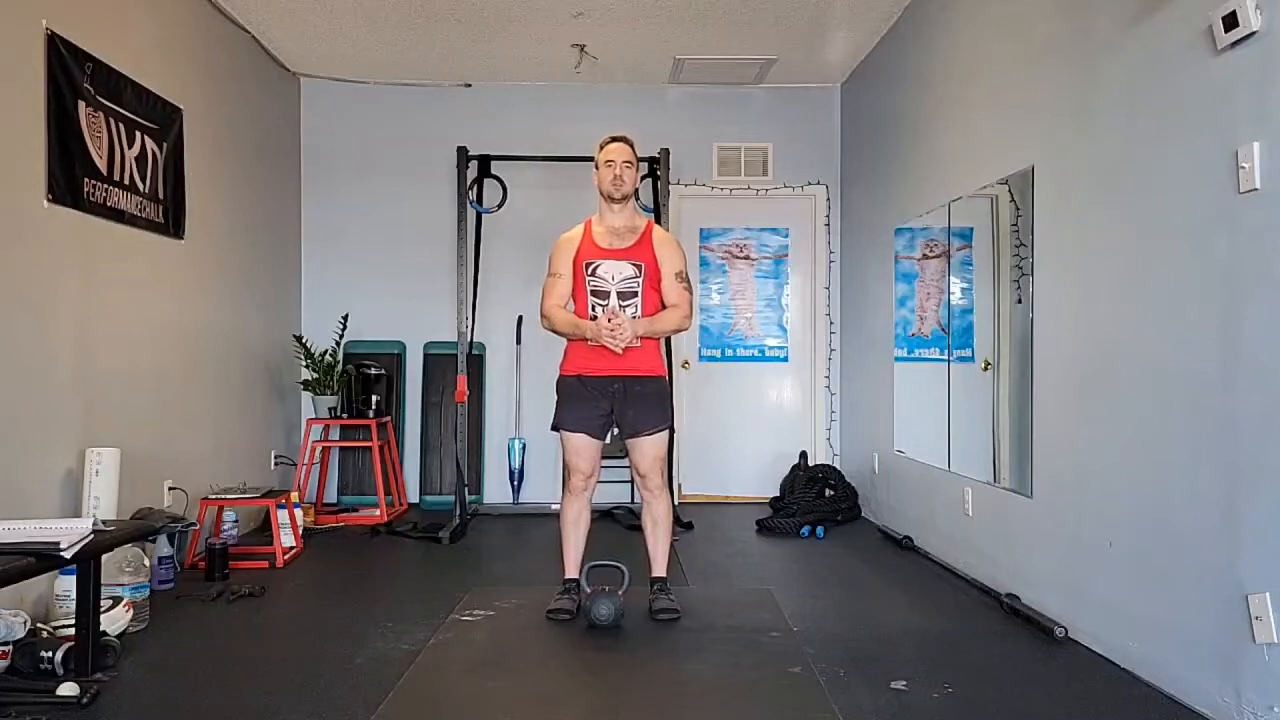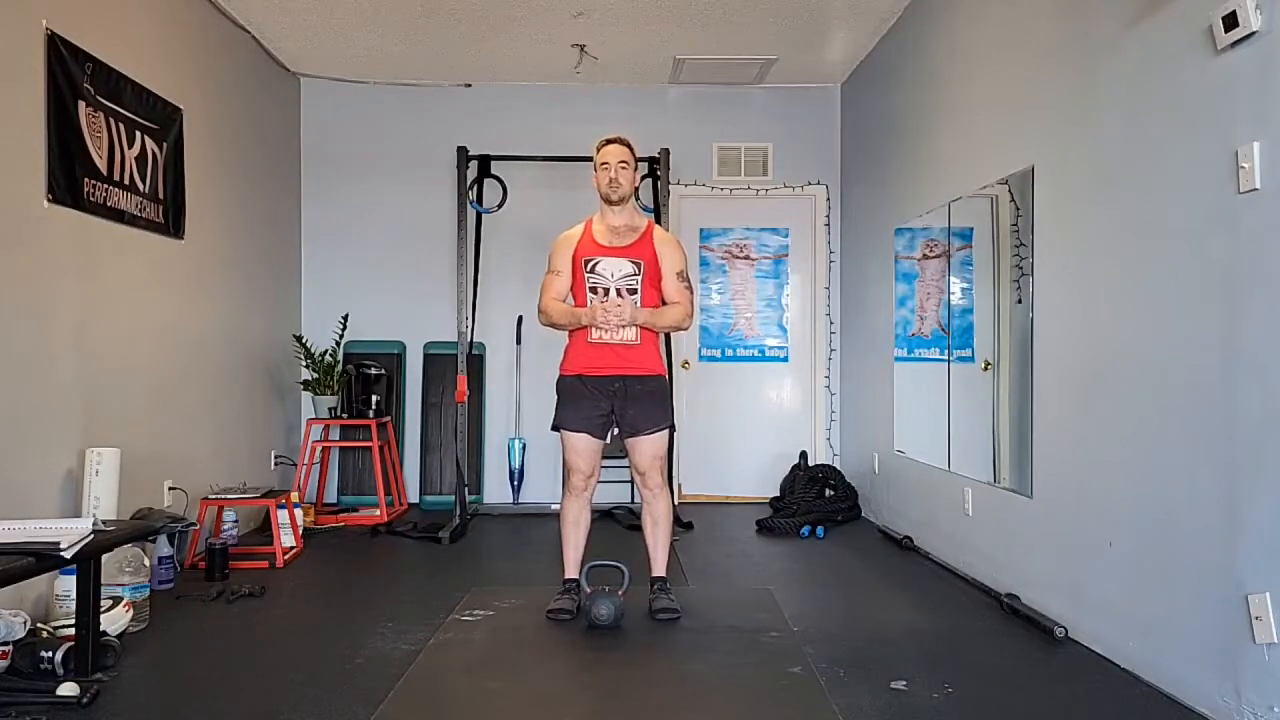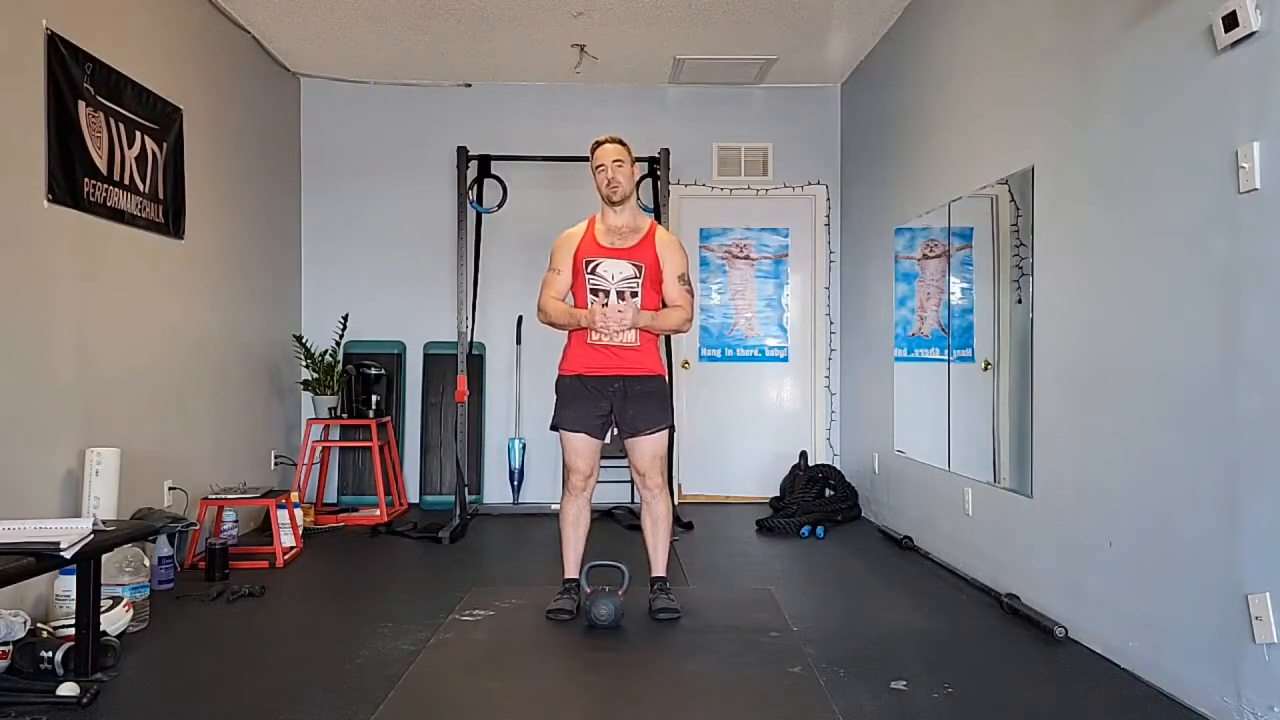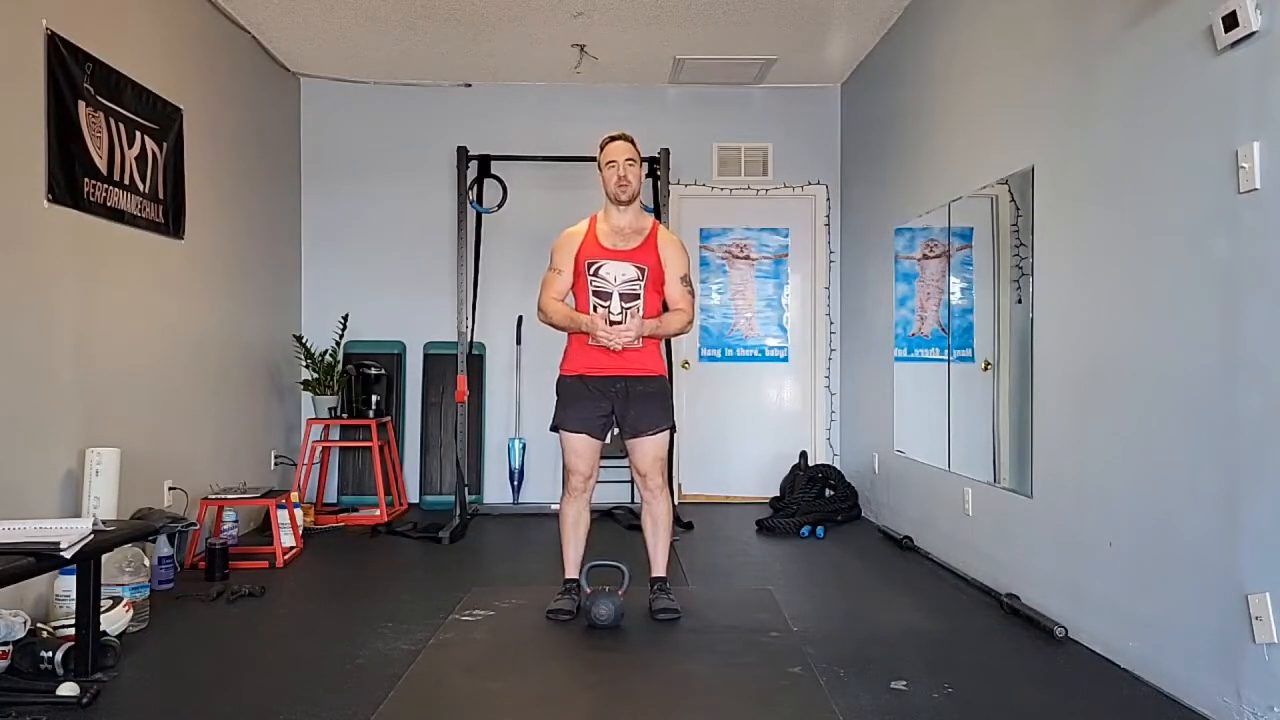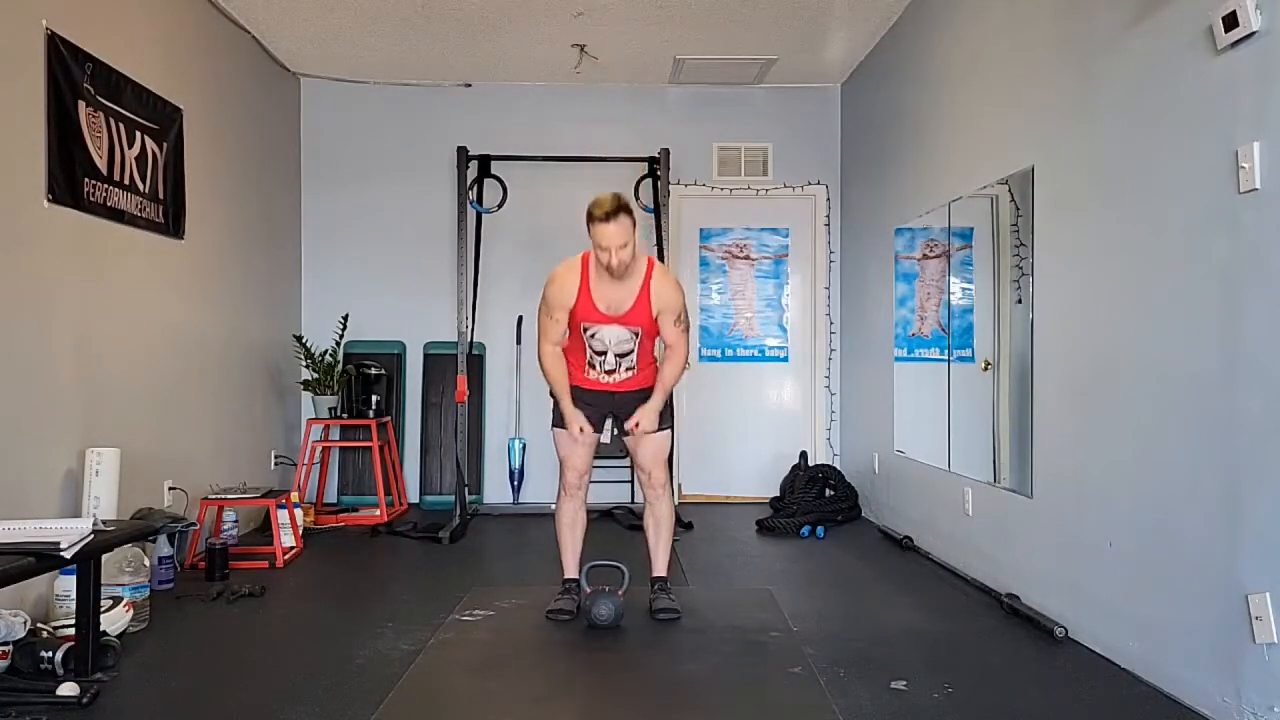
dt=1s
person 1, frame 1
left shoulder: (661, 242)
right shoulder: (571, 242)
left elbow: (682, 312)
right elbow: (549, 311)
left wrist: (634, 326)
right wrist: (592, 329)
left hip: (644, 379)
right hip: (582, 379)
left knee: (653, 481)
right knee: (578, 481)
left ankle: (659, 585)
right ankle: (570, 584)
person 1, frame 2
left shoulder: (662, 242)
right shoulder: (571, 241)
left elbow: (683, 312)
right elbow: (547, 308)
left wrist: (636, 314)
right wrist: (587, 314)
left hip: (644, 378)
right hip: (582, 378)
left knee: (653, 480)
right knee: (578, 481)
left ankle: (659, 584)
right ankle: (570, 584)
person 1, frame 3
left shoulder: (664, 243)
right shoulder: (572, 240)
left elbow: (683, 314)
right elbow: (546, 307)
left wrist: (637, 317)
right wrist: (586, 316)
left hip: (643, 379)
right hip: (581, 378)
left knee: (653, 481)
right knee: (577, 481)
left ankle: (659, 584)
right ankle: (570, 583)
person 1, frame 4
left shoulder: (667, 244)
right shoulder: (573, 239)
left elbow: (684, 314)
right elbow: (547, 305)
left wrist: (642, 326)
right wrist: (587, 323)
left hip: (645, 379)
right hip: (582, 378)
left knee: (653, 481)
right knee: (577, 481)
left ankle: (659, 584)
right ankle: (570, 584)
person 1, frame 5
left shoulder: (663, 285)
right shoulder: (565, 281)
left elbow: (677, 348)
right elbow: (549, 344)
left wrist: (655, 407)
right wrist: (569, 410)
left hip: (642, 392)
right hip: (579, 391)
left knee: (656, 482)
right knee: (572, 482)
left ankle: (660, 585)
right ankle: (569, 584)
